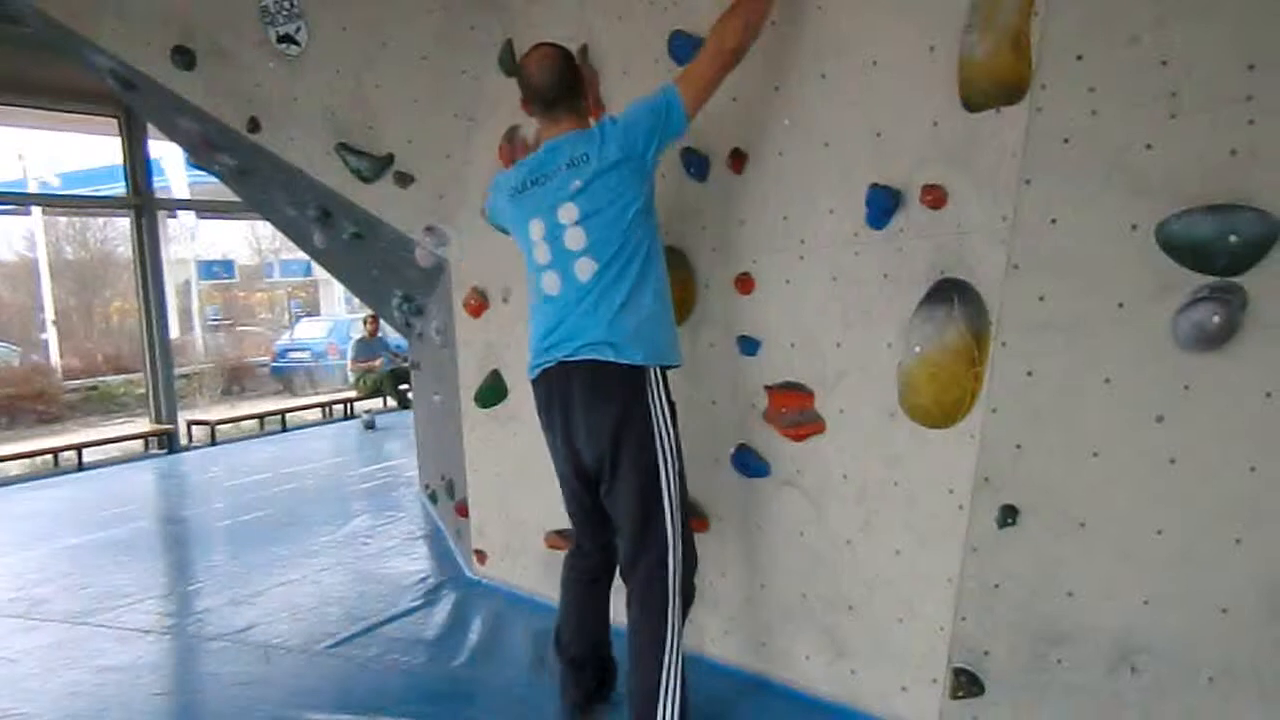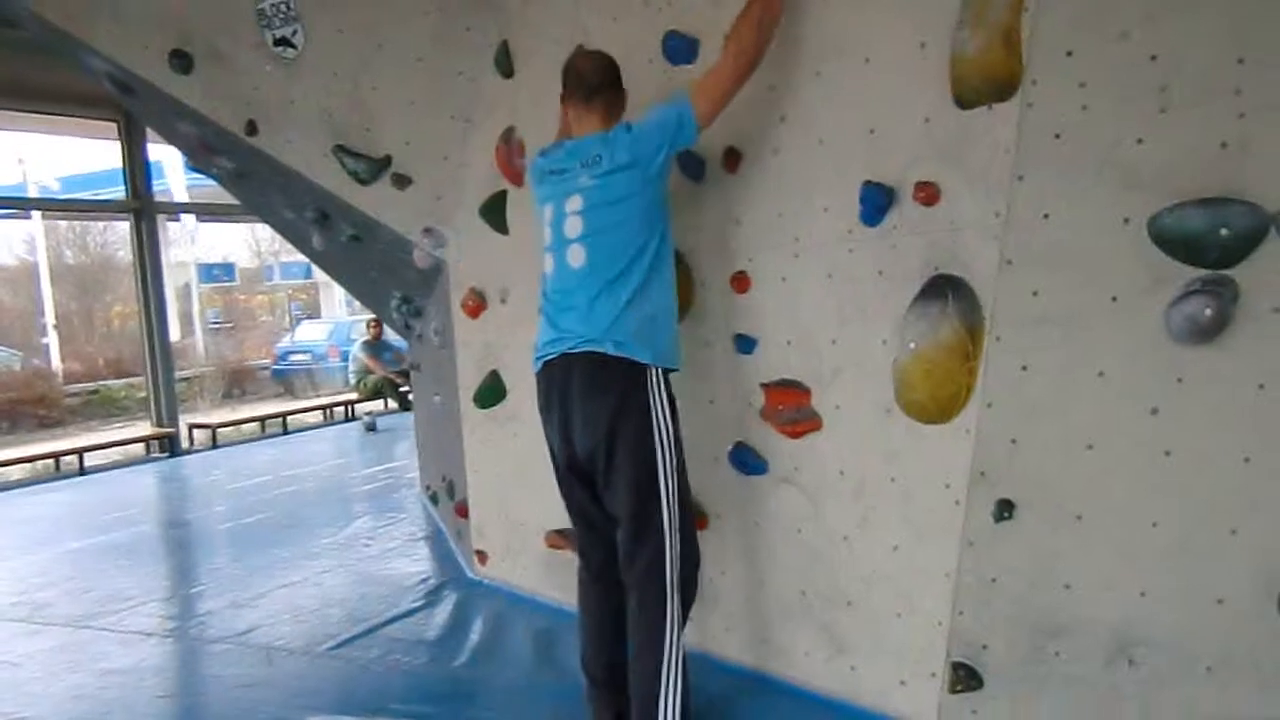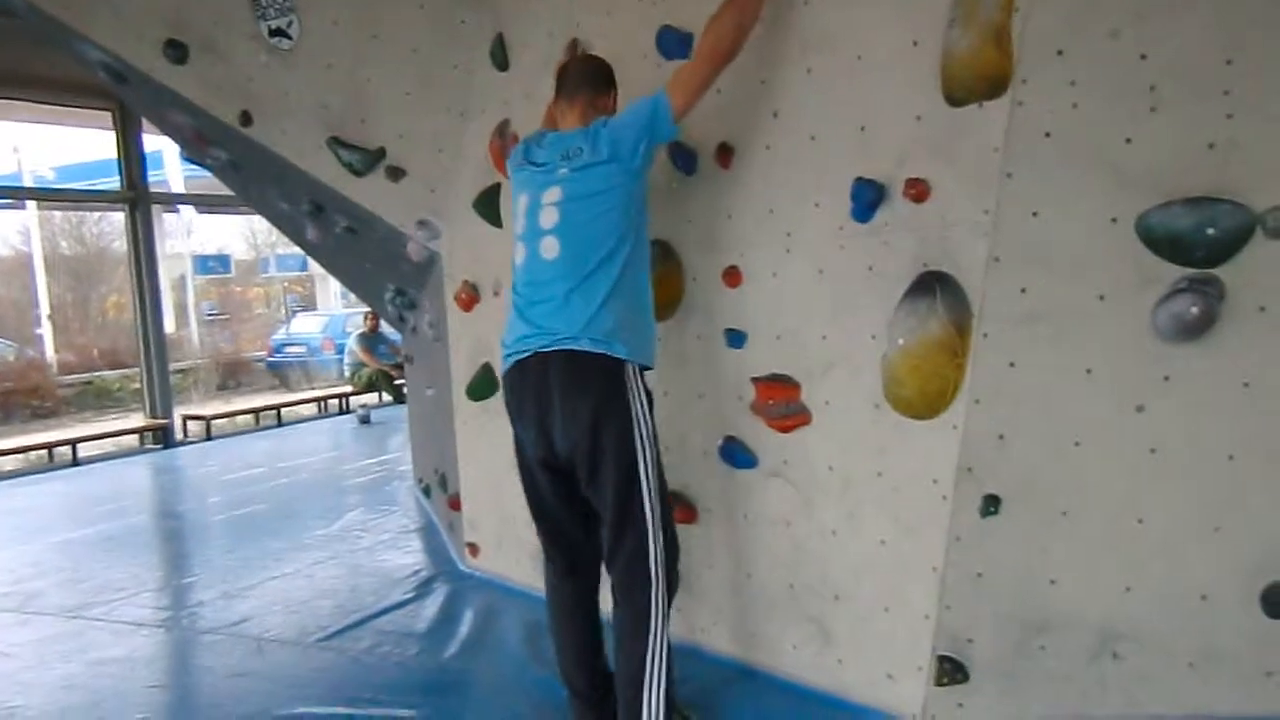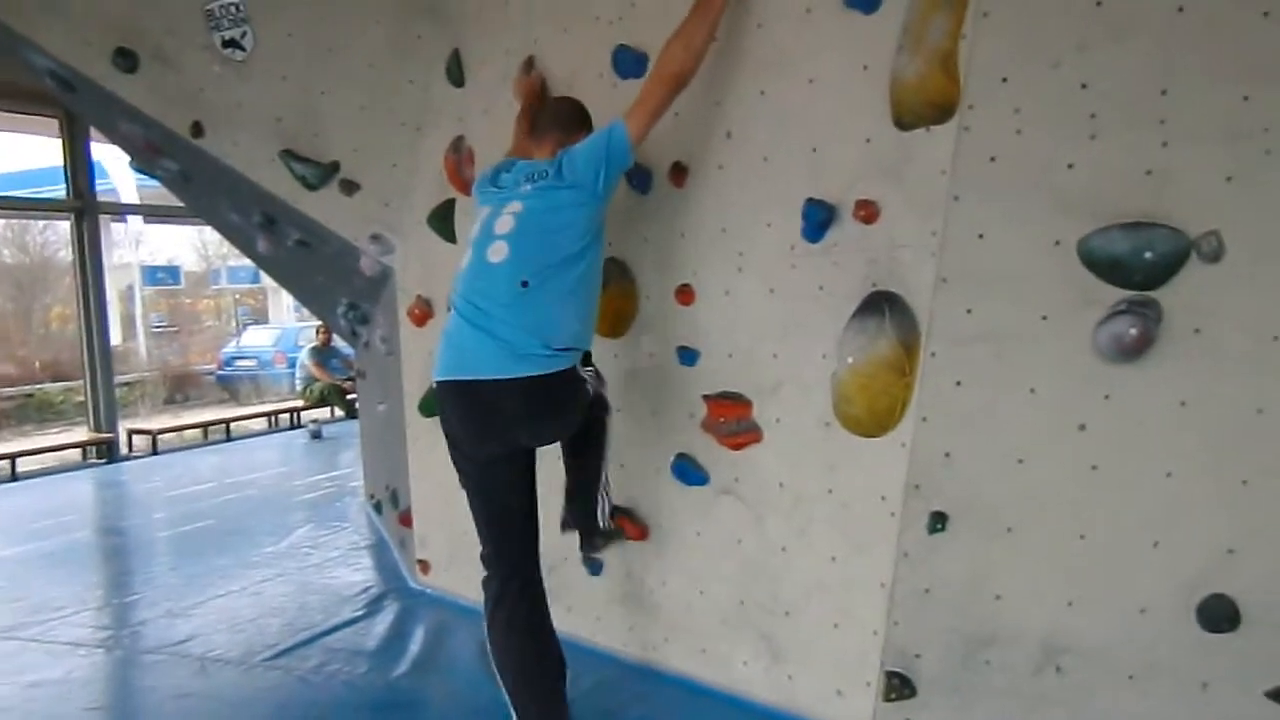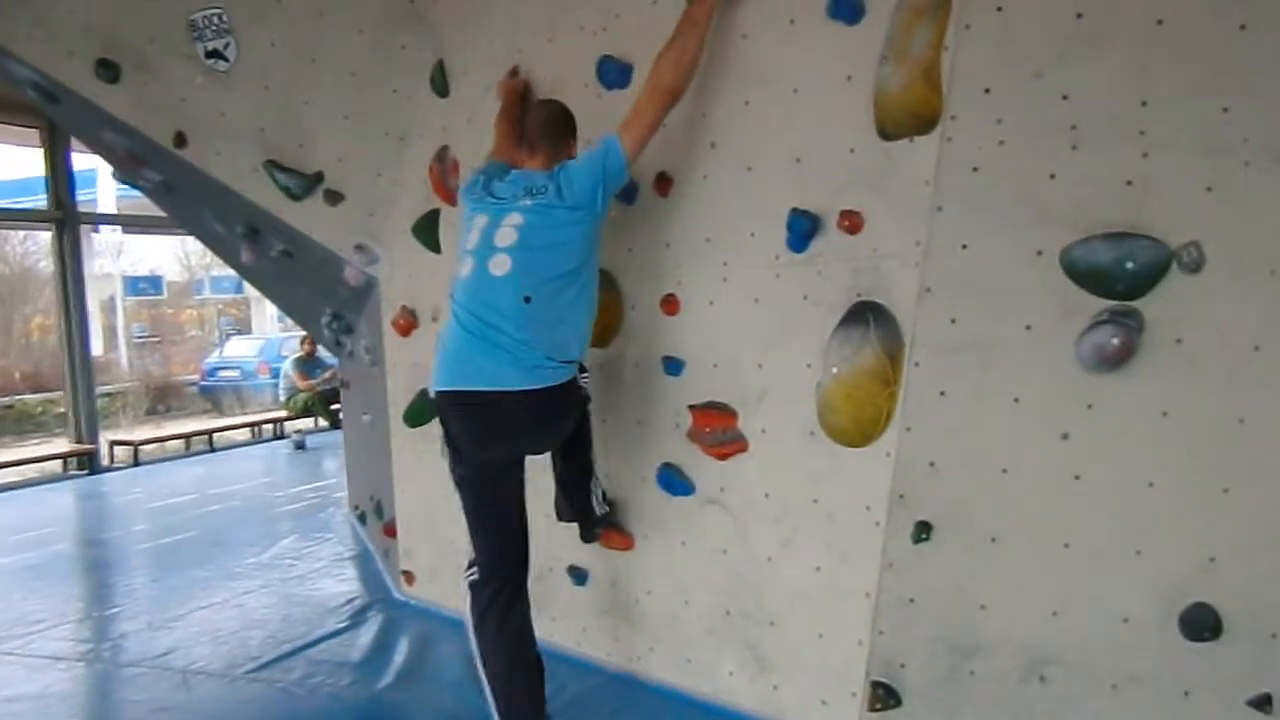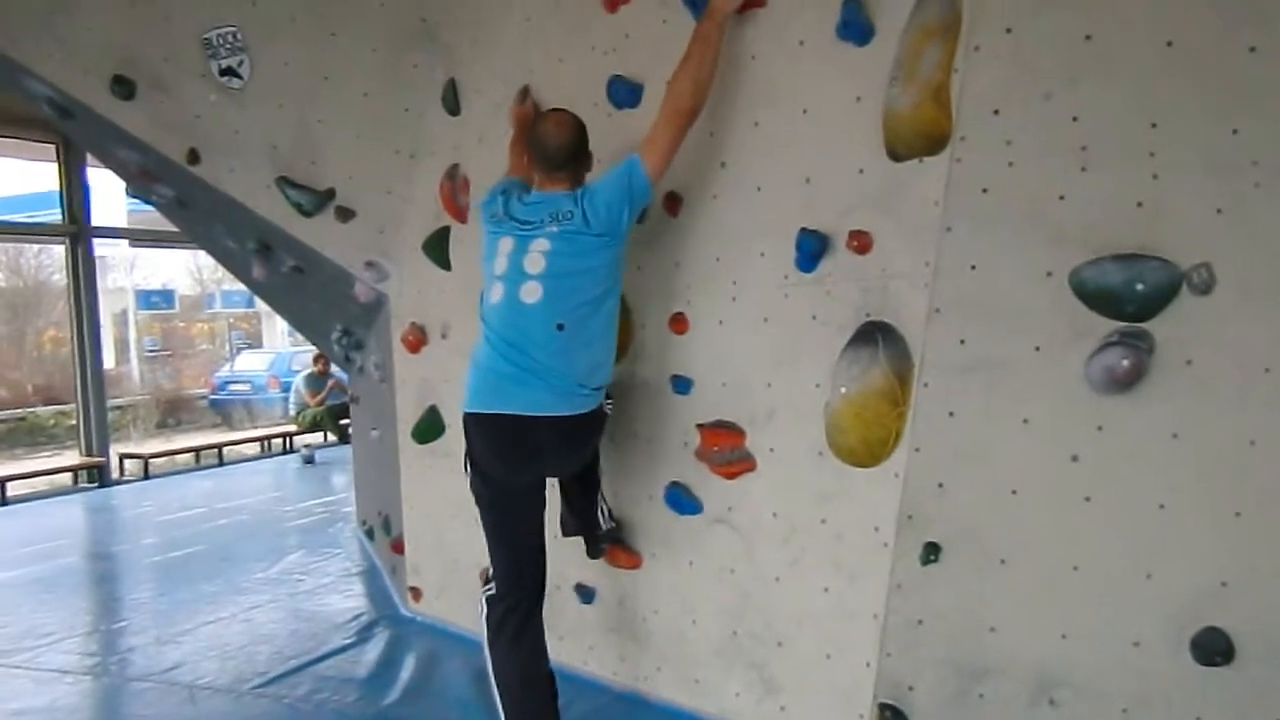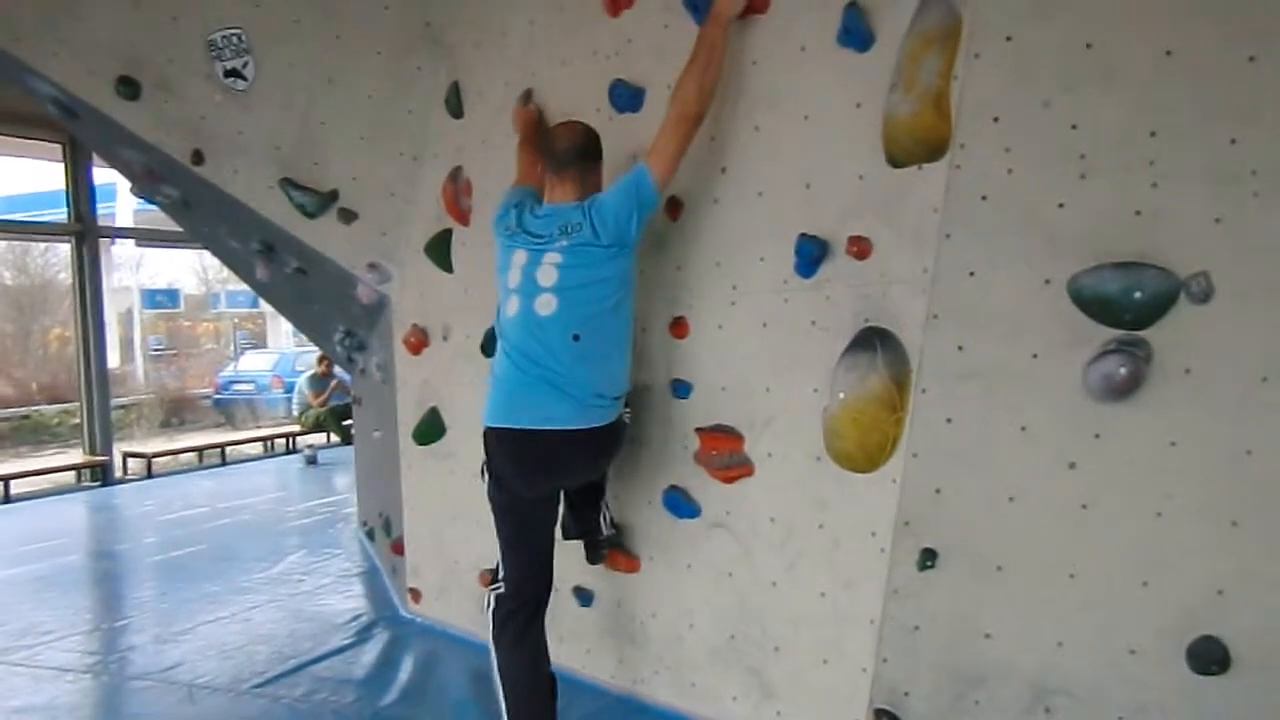
dt=0.4s
person 1, frame 1
left shoulder: (511, 185)
right shoulder: (622, 142)
left hip: (553, 387)
right hip: (622, 379)
left knee: (591, 547)
right knee: (657, 561)
person 1, frame 2
left shoulder: (544, 169)
right shoulder: (637, 147)
right elbow: (737, 61)
left wrist: (573, 87)
left hip: (557, 383)
right hip: (623, 377)
left knee: (600, 554)
right knee: (658, 561)
person 1, frame 3
left shoulder: (525, 160)
right shoulder: (620, 141)
left wrist: (565, 77)
left hip: (525, 378)
right hip: (596, 373)
left knee: (568, 553)
right knee: (643, 556)
person 1, frame 4
left shoulder: (492, 184)
right shoulder: (583, 170)
right elbow: (669, 78)
left wrist: (528, 104)
left hip: (461, 393)
right hip: (541, 389)
left knee: (506, 564)
right knee: (585, 389)
right ankle: (593, 519)
person 1, frame 5
left shoulder: (480, 191)
right shoulder: (580, 186)
left elbow: (503, 152)
right elbow: (661, 92)
left wrist: (510, 106)
left hip: (464, 404)
right hip: (541, 406)
left knee: (495, 574)
right ankle: (586, 509)
person 1, frame 6
left shoulder: (499, 211)
right shoulder: (604, 210)
left elbow: (519, 168)
right elbow: (680, 111)
left wrist: (522, 126)
left hip: (491, 425)
right hip: (569, 428)
left knee: (513, 593)
right ankle: (592, 524)
person 1, frame 7
left shoulder: (513, 223)
right shoulder: (612, 220)
left elbow: (530, 169)
right elbow: (684, 119)
left wrist: (527, 130)
left hip: (511, 438)
right hip: (590, 438)
left knee: (519, 595)
right ankle: (593, 528)
